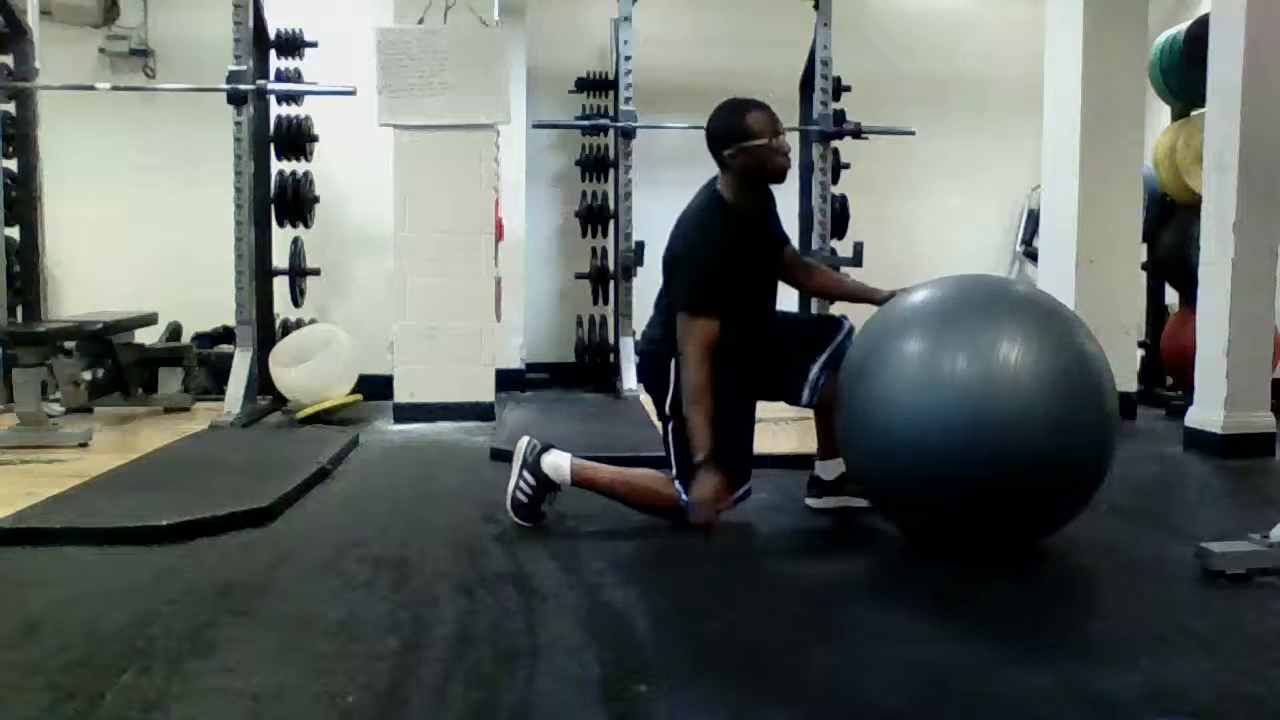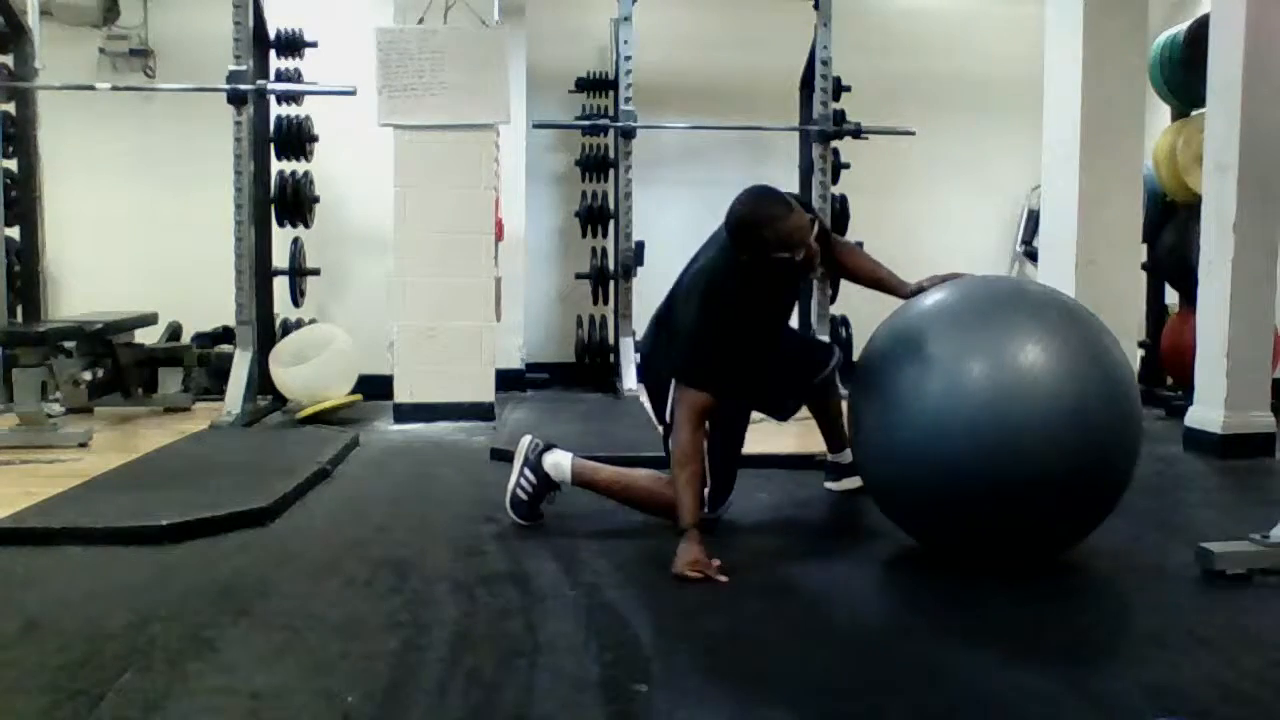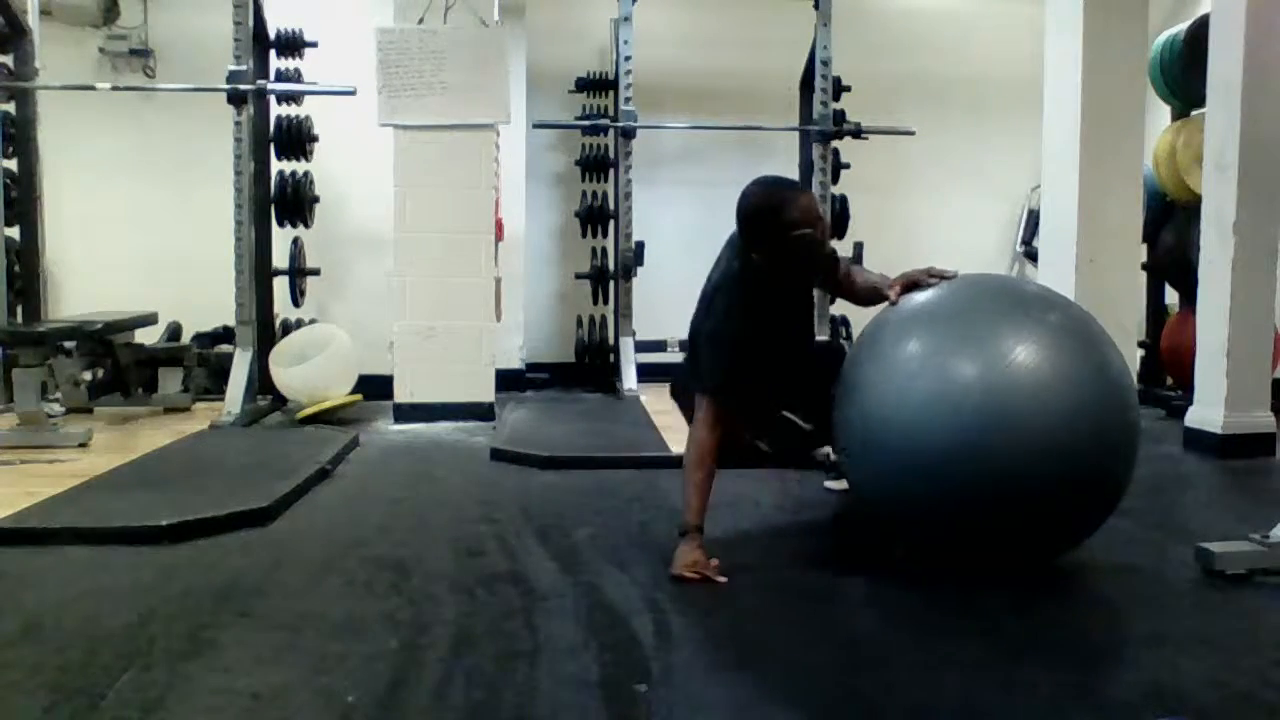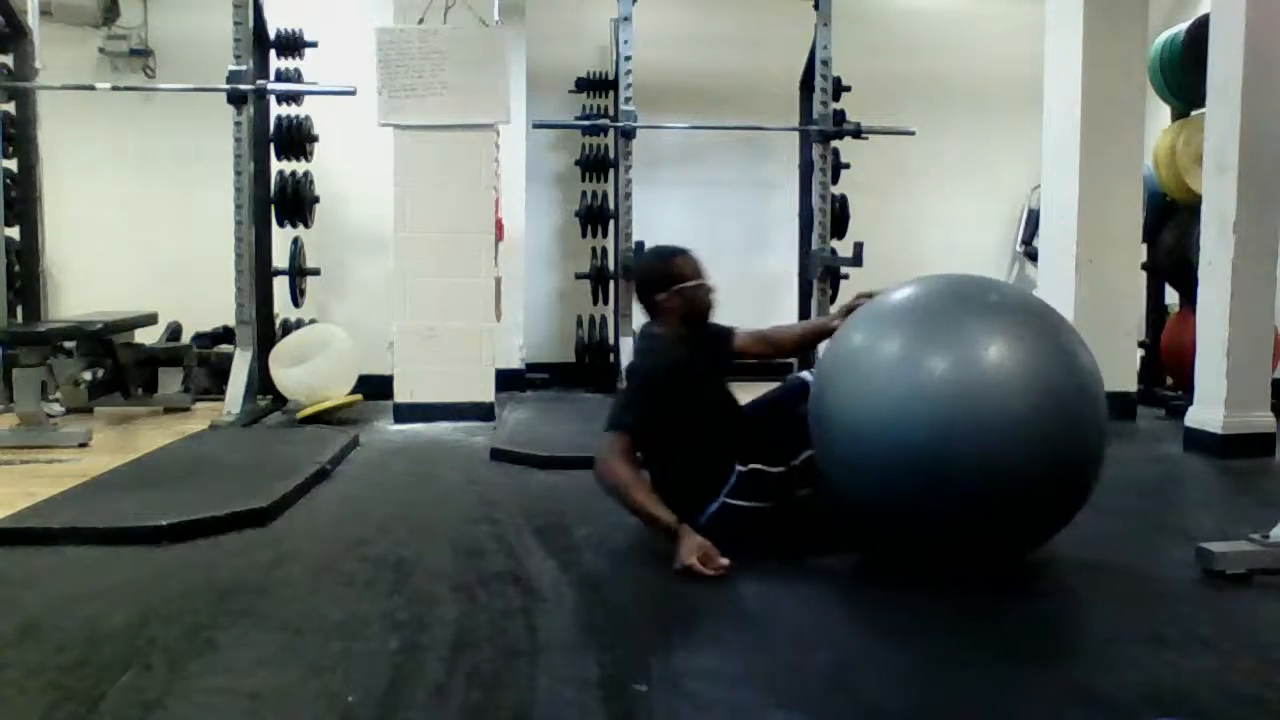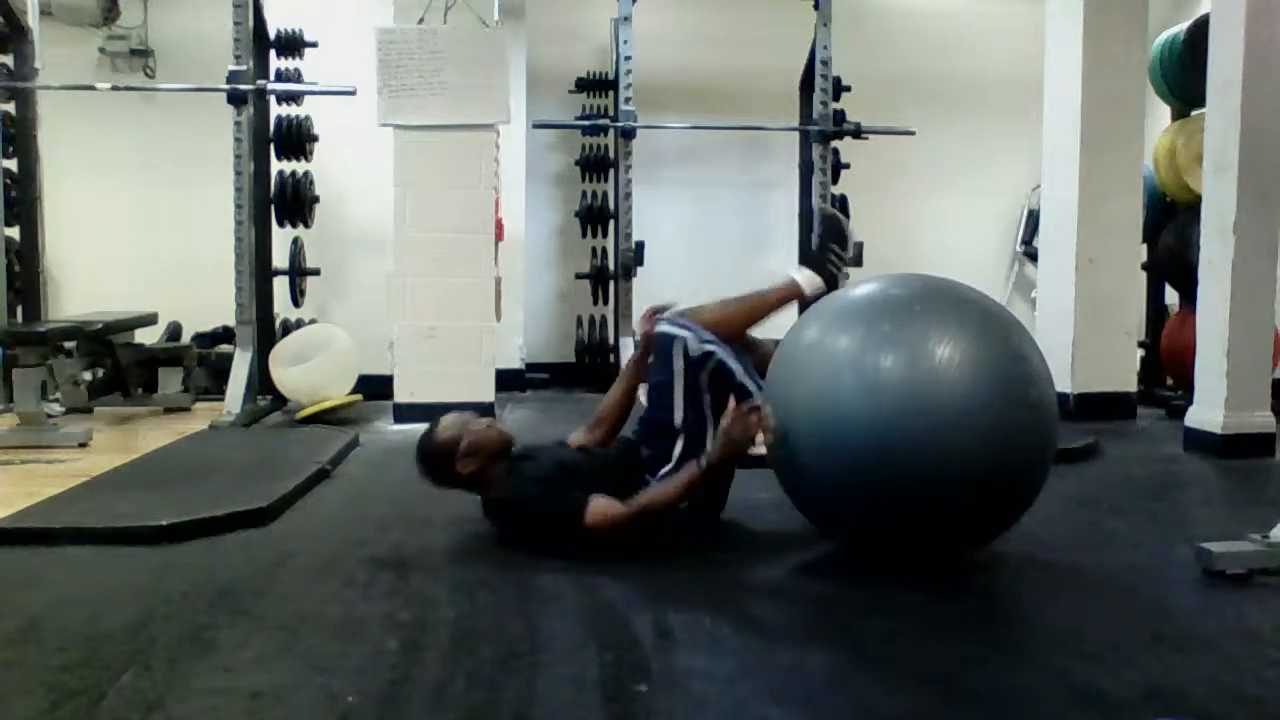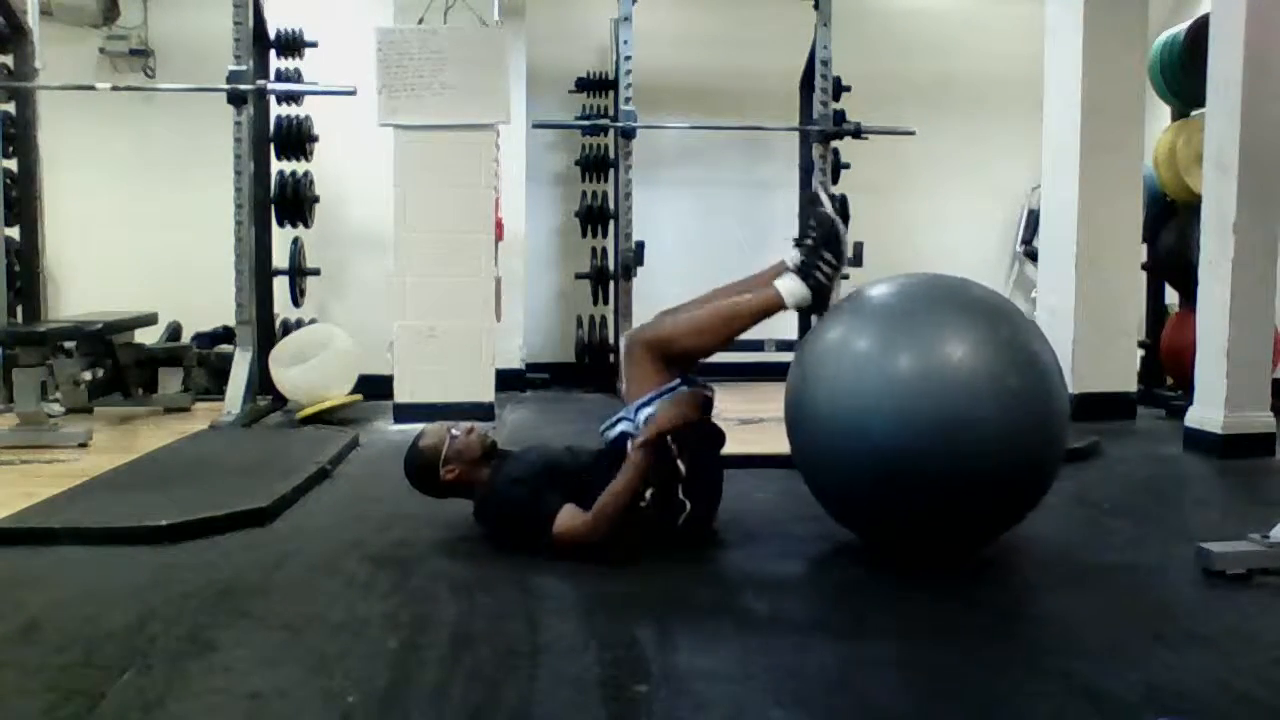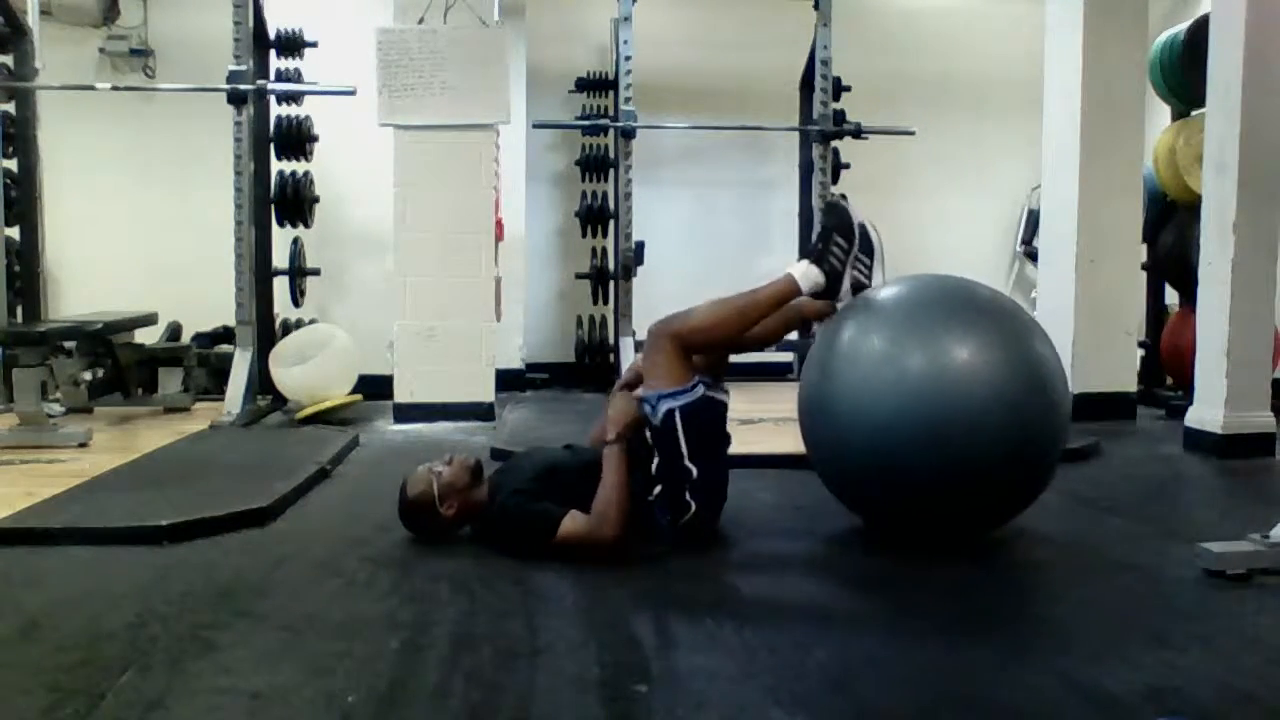
dt=0.7s
person 1, frame 1
left shoulder: (755, 198)
right shoulder: (703, 239)
left elbow: (796, 269)
right elbow: (694, 355)
left wrist: (877, 295)
right wrist: (704, 466)
right hip: (679, 359)
left knee: (839, 345)
right knee: (704, 494)
left ankle: (827, 480)
right ankle: (550, 465)
person 1, frame 2
left shoulder: (791, 228)
right shoulder: (712, 299)
left elbow: (835, 250)
right elbow: (690, 419)
left wrist: (906, 290)
right wrist: (689, 537)
right hip: (684, 367)
left knee: (823, 362)
right knee: (707, 500)
left ankle: (842, 463)
right ankle: (554, 464)
person 1, frame 3
left shoulder: (779, 253)
right shoulder: (737, 308)
left elbow: (847, 279)
right elbow: (707, 422)
left wrist: (887, 287)
right wrist: (691, 536)
right hip: (745, 422)
person 1, frame 4
left shoulder: (685, 333)
right shoulder: (655, 366)
left elbow: (762, 343)
right elbow: (611, 464)
left wrist: (830, 324)
right wrist: (680, 533)
right hip: (719, 503)
left knee: (808, 388)
person 1, frame 5
left shoulder: (516, 471)
right shoulder: (522, 501)
left elbow: (594, 432)
right elbow: (625, 517)
left wrist: (640, 351)
right wrist: (713, 460)
left hip: (648, 469)
right hip: (682, 500)
left knee: (716, 342)
right knee: (679, 331)
right ankle: (811, 278)
person 1, frame 6
left shoulder: (507, 475)
right shoulder: (504, 504)
right elbow: (593, 528)
left wrist: (641, 406)
right wrist: (651, 437)
left hip: (667, 481)
right hip: (676, 500)
left knee: (669, 329)
right knee: (644, 344)
left ankle: (798, 275)
right ankle: (799, 284)
person 1, frame 7
left shoulder: (509, 482)
right shoulder: (509, 516)
right elbow: (606, 530)
left wrist: (619, 397)
right wrist: (620, 432)
left hip: (664, 478)
right hip: (680, 502)
left knee: (706, 339)
right knee: (667, 335)
left ankle: (829, 298)
right ankle: (813, 276)
